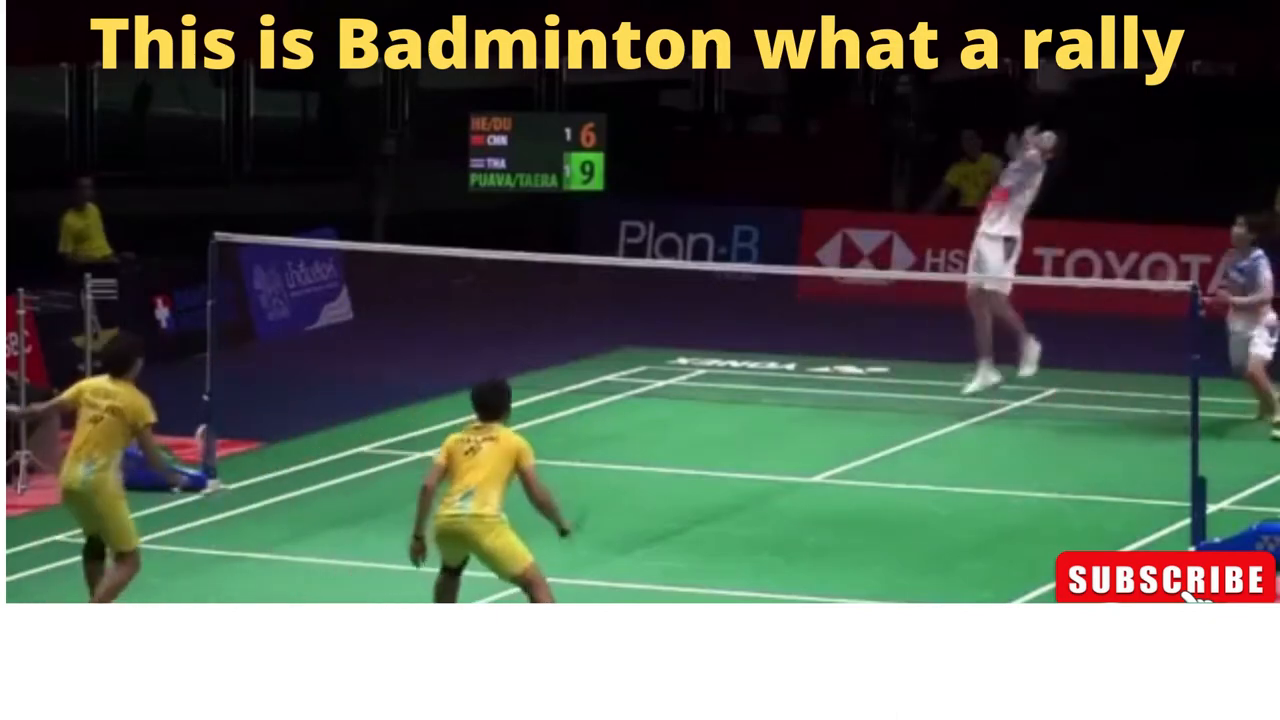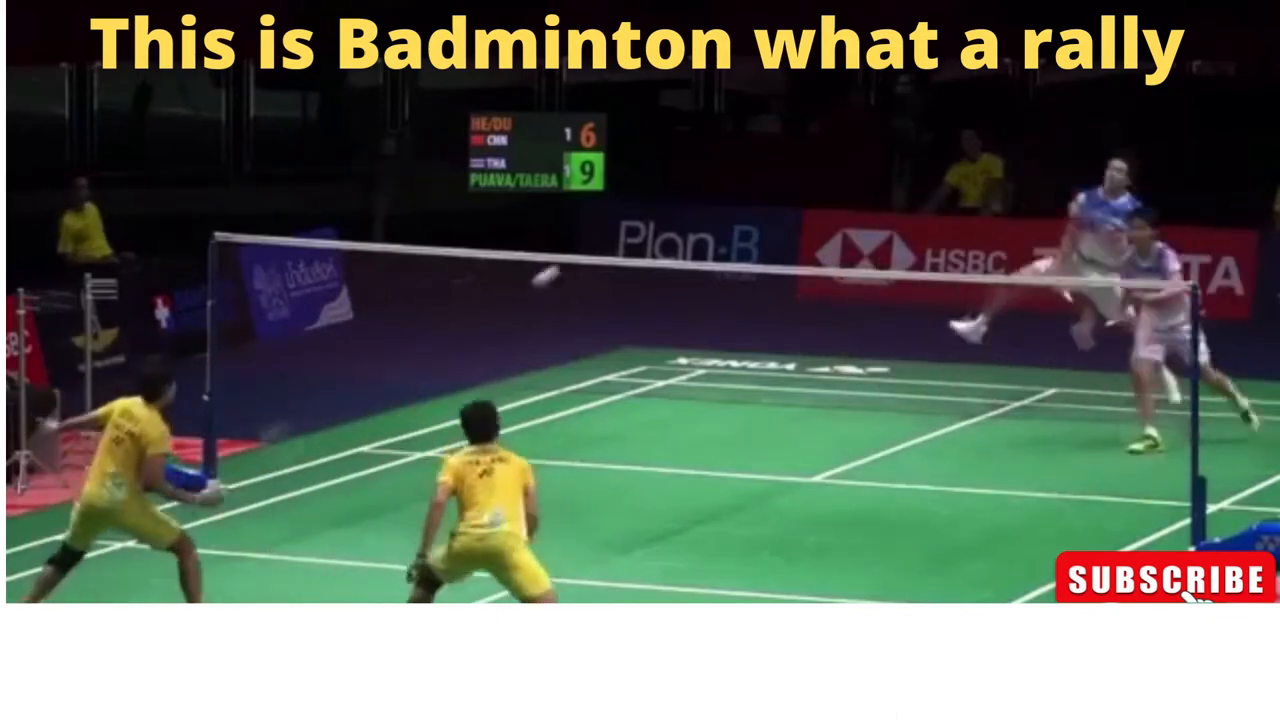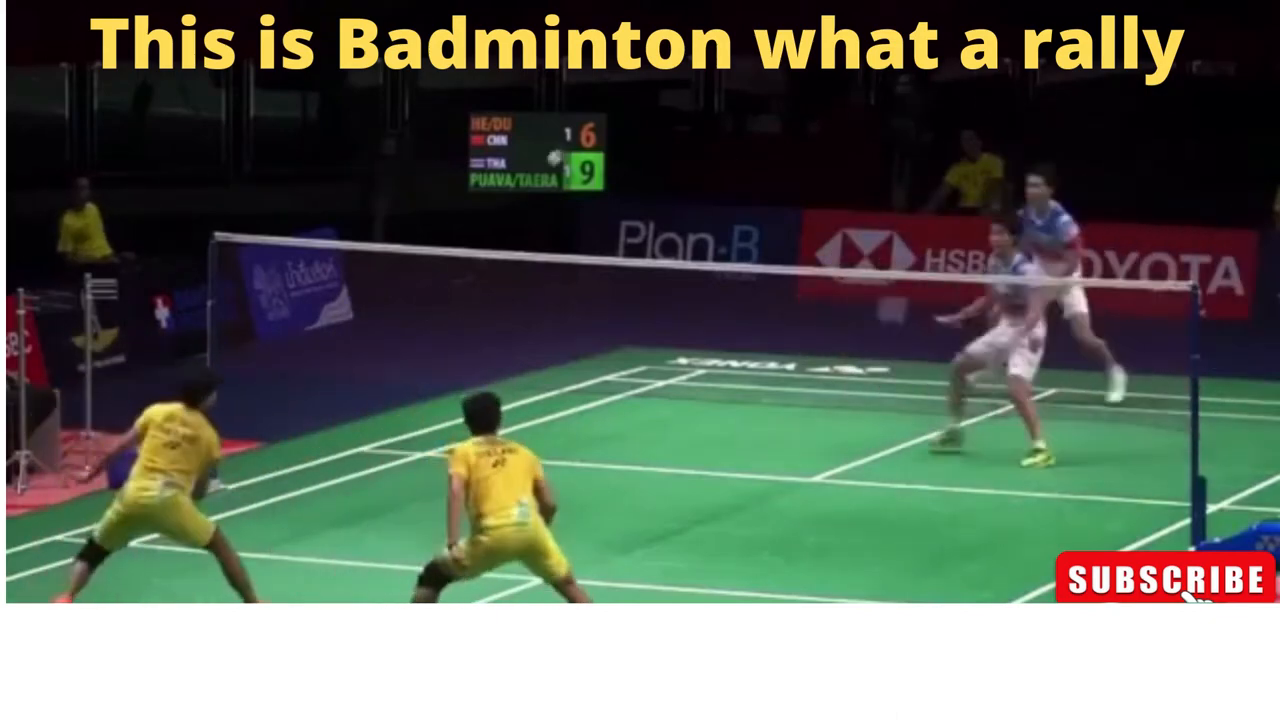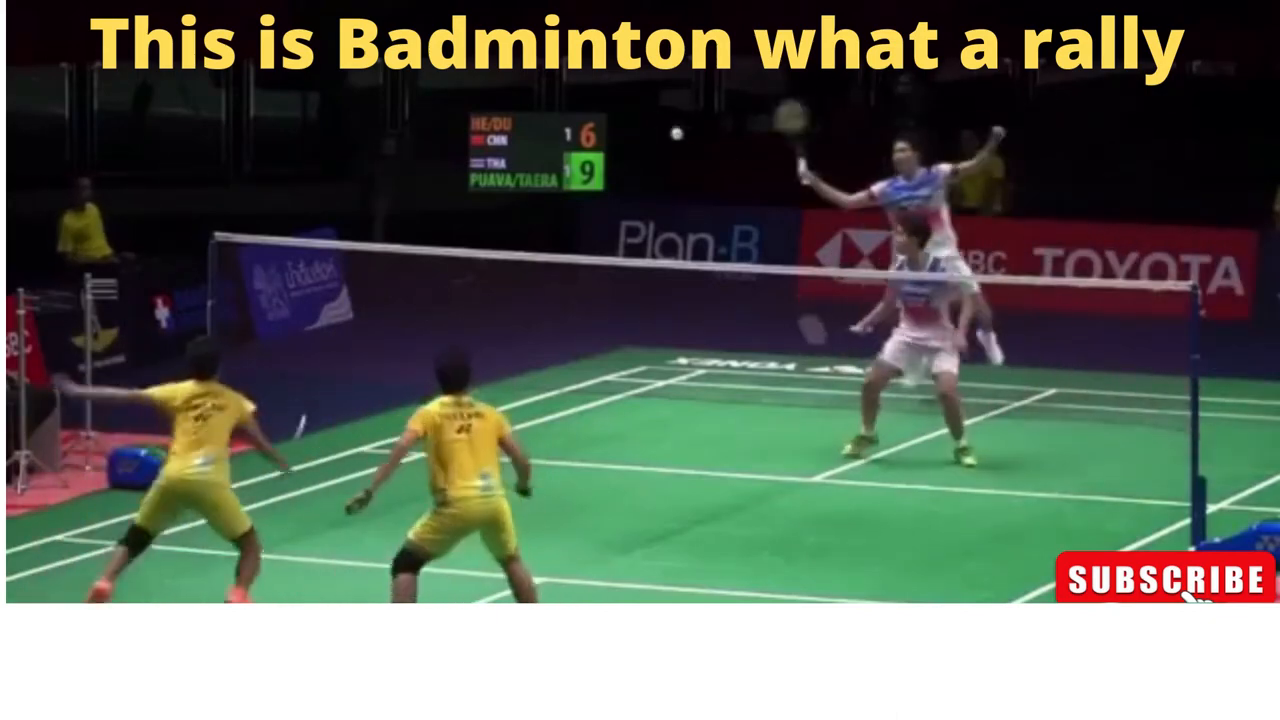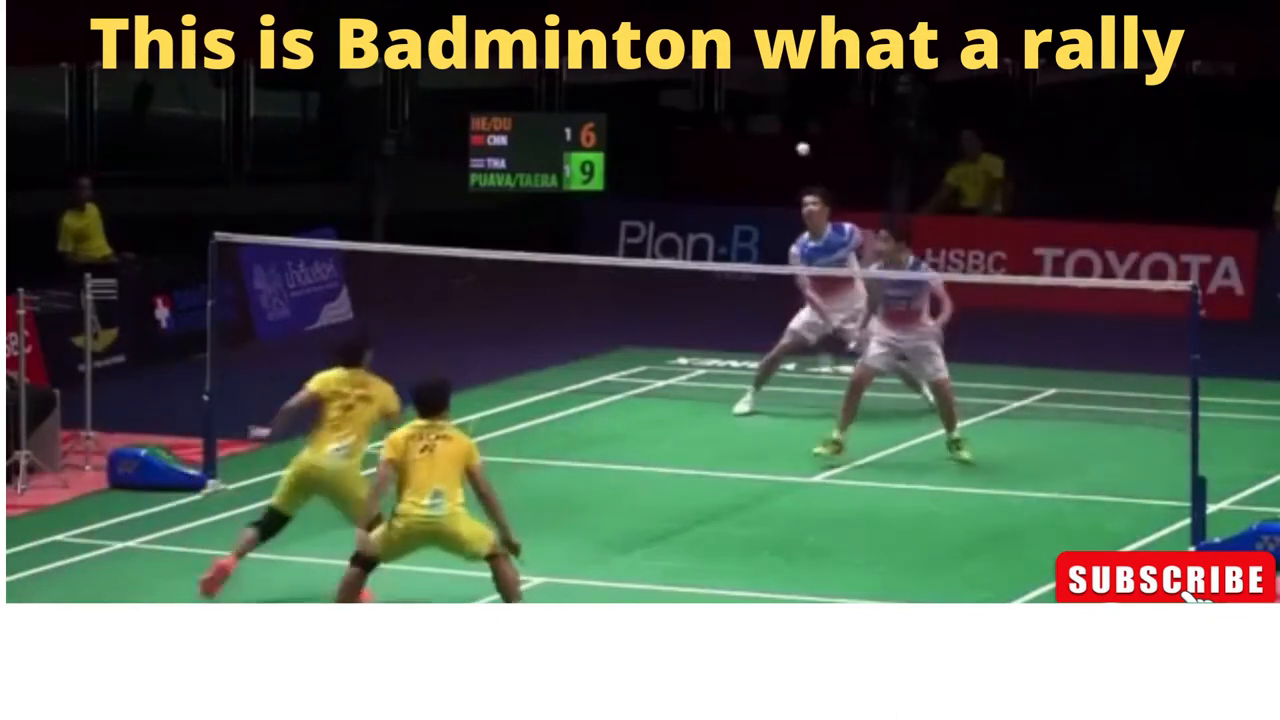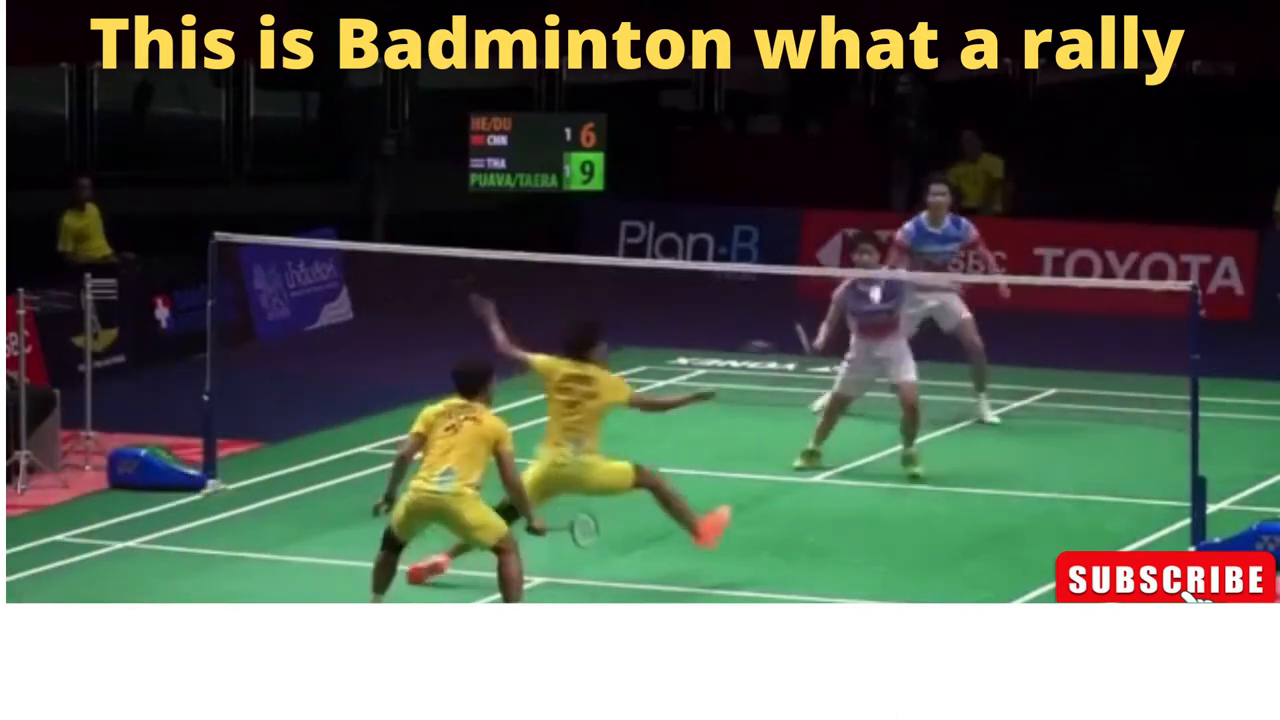
dt=0.4s
person 1, frame 1
left shoulder: (88, 387)
right shoulder: (137, 403)
left elbow: (47, 408)
right elbow: (151, 453)
left wrist: (21, 413)
right wrist: (174, 477)
left hip: (70, 483)
right hip: (101, 486)
left knee: (96, 539)
right knee: (128, 563)
left ankle: (97, 602)
person 1, frame 2
left shoulder: (120, 406)
right shoulder: (156, 430)
left elbow: (84, 423)
right elbow: (153, 481)
left wrist: (59, 427)
right wrist: (196, 499)
left hip: (90, 499)
right hip: (125, 504)
left knee: (69, 554)
right knee: (185, 547)
person 1, frame 3
left shoulder: (156, 412)
right shoulder: (209, 438)
left elbow: (118, 449)
right elbow: (199, 490)
left wrist: (92, 473)
right wrist: (192, 498)
left hip: (130, 499)
right hip: (169, 503)
left knee: (91, 553)
right knee: (221, 547)
left ankle: (65, 601)
person 1, frame 4
left shoulder: (173, 392)
right shoulder: (234, 400)
left elbow: (123, 396)
right elbow: (259, 441)
left wrist: (78, 391)
right wrist: (279, 460)
left hip: (174, 477)
right hip: (211, 483)
left knee: (136, 538)
right knee: (250, 544)
left ankle: (104, 584)
right ankle: (239, 596)
person 1, frame 5
left shoulder: (325, 379)
right shoulder: (383, 390)
left elbow: (291, 407)
left wrist: (270, 431)
left hip: (310, 462)
right hip: (343, 468)
left knee: (269, 523)
right knee: (373, 524)
left ankle: (230, 561)
person 1, frame 6
left shoulder: (555, 368)
right shoulder: (609, 383)
left elbow: (505, 350)
right elbow: (651, 404)
left wrist: (490, 316)
right wrist: (691, 398)
left hip: (548, 466)
right hip: (583, 467)
left knee: (504, 516)
right knee: (651, 479)
left ankle: (443, 560)
right ankle: (700, 529)
person 2, frame 1
left shoulder: (1034, 165)
right shoulder: (1023, 163)
left hip: (1002, 237)
right hip: (985, 234)
left knee: (994, 301)
right knee: (976, 302)
left ankle: (1028, 343)
right ankle: (985, 370)
person 2, frame 2
left shoulder: (1134, 209)
right shoulder: (1086, 199)
left elbow: (1132, 252)
right elbow: (1069, 238)
right wrist: (1060, 264)
left hip: (1105, 273)
right hip: (1077, 264)
left knee: (1129, 325)
right knee: (1017, 279)
left ankle: (1163, 375)
right ankle: (979, 325)
person 2, frame 3
left shoulder: (1063, 221)
right shoulder: (1024, 214)
left elbow: (1076, 259)
left wrist: (1049, 275)
left hip: (1065, 278)
right hip: (1038, 275)
left knee: (1083, 336)
left ankle: (1114, 372)
person 2, frame 4
left shoulder: (936, 175)
right shoulder: (887, 188)
left elbow: (975, 165)
right elbow: (848, 201)
left wrist: (992, 142)
right wrist: (815, 182)
left hip: (946, 255)
left knee: (978, 305)
left ankle: (987, 334)
person 2, frame 5
left shoulder: (848, 232)
right shoulder: (799, 250)
right elbow: (806, 289)
right wrist: (824, 312)
left hip: (854, 305)
right hip: (820, 310)
right knee: (782, 350)
left ankle: (922, 391)
right ankle: (752, 396)
person 2, frame 6
left shoulder: (963, 227)
right shoulder: (911, 230)
left elbow: (984, 254)
right elbow: (893, 266)
left wrist: (1000, 281)
left hip: (946, 293)
right hip: (911, 294)
left knee: (975, 346)
left ankle: (982, 403)
person 3, frame 1
left shoulder: (1259, 261)
right shoulder: (1234, 256)
left elbow: (1267, 296)
left wrist: (1236, 300)
right wrist: (1217, 299)
left hip: (1259, 323)
right hip: (1237, 323)
left knee: (1253, 372)
right knee: (1242, 372)
right ankle: (1268, 406)
person 3, frame 2
left shoulder: (1166, 255)
right shoulder: (1131, 257)
left elbow: (1176, 288)
right elbow: (1129, 291)
left wrist: (1149, 297)
left hip: (1179, 319)
right hip: (1151, 321)
left knee: (1206, 375)
right knee: (1140, 375)
left ankle: (1241, 404)
right ankle: (1150, 434)
person 3, frame 3
left shoulder: (1024, 269)
right shoulder: (994, 264)
left elbow: (1038, 305)
left wrist: (1027, 330)
right wrist: (958, 316)
left hip: (1026, 335)
right hip: (1005, 329)
left knee: (1017, 392)
right knee: (959, 367)
left ankle: (1041, 448)
right ankle: (954, 429)
person 3, frame 4
left shoulder: (941, 269)
right shoulder: (898, 268)
left elbow: (967, 302)
right elbow: (887, 304)
left wrist: (961, 334)
right wrist: (864, 323)
left hip: (939, 337)
right hip: (906, 334)
left knee: (947, 391)
right knee: (871, 383)
left ankle: (961, 446)
right ankle: (866, 435)
person 3, frame 5
left shoulder: (922, 271)
right shoulder: (876, 272)
left elbow: (946, 304)
left wrist: (938, 323)
left hip: (920, 337)
right hip: (887, 336)
left knee: (943, 389)
right knee: (856, 382)
left ankle: (954, 441)
right ankle: (837, 440)
person 3, frame 6
left shoulder: (897, 282)
right shoulder: (846, 290)
right elbow: (829, 322)
right wrist: (820, 340)
left hip: (895, 352)
right hip: (861, 353)
left knee: (911, 402)
right knee: (836, 404)
left ankle: (909, 453)
right ankle: (813, 451)
person 4, frame 1
left shoulder: (454, 440)
right shoulder: (515, 442)
left elbow: (428, 486)
right elbow: (536, 494)
left wrist: (417, 535)
right wrist: (560, 523)
left hip: (445, 522)
right hip: (483, 522)
left knee: (451, 568)
right knee: (535, 585)
person 4, frame 2
left shoulder: (455, 463)
right shoulder: (519, 464)
left elbow: (438, 503)
right elbow: (533, 515)
left wrist: (422, 554)
right wrist: (521, 543)
left hip: (467, 541)
right hip: (508, 541)
left knee: (427, 579)
person 4, frame 3
left shoulder: (462, 453)
right shoulder: (525, 453)
left elbow: (455, 495)
right elbow: (550, 504)
left wrist: (453, 545)
left hip: (492, 535)
right hip: (531, 530)
left knee: (431, 579)
right knee: (567, 585)
person 4, frame 4
left shoulder: (429, 414)
right shoulder: (491, 415)
left elbow: (399, 450)
right elbow: (521, 461)
left wrist: (370, 491)
right wrist: (524, 484)
left hip: (454, 507)
right hip: (494, 503)
left knee: (404, 566)
right knee: (511, 562)
person 4, frame 5
left shoulder: (398, 438)
right shoulder: (463, 442)
left elbow: (380, 482)
right elbow: (485, 493)
left wrist: (363, 529)
right wrist: (507, 535)
left hip: (408, 521)
right hip: (451, 520)
left knee: (362, 561)
right knee: (499, 554)
person 4, frame 6
left shoulder: (432, 413)
right shoulder: (495, 425)
left elbow: (403, 456)
right elbow: (511, 480)
left wrist: (389, 494)
right wrist: (531, 518)
left hip: (419, 495)
right hip: (458, 499)
left knee: (391, 546)
right knee: (507, 550)
